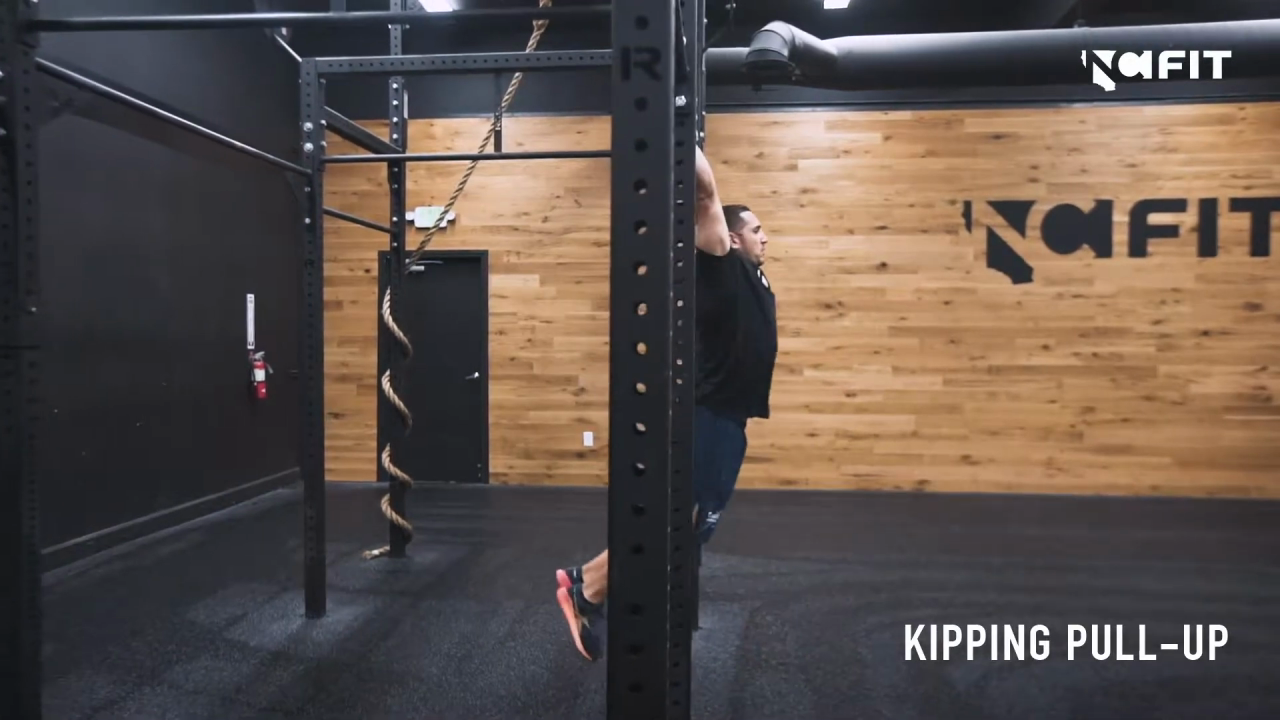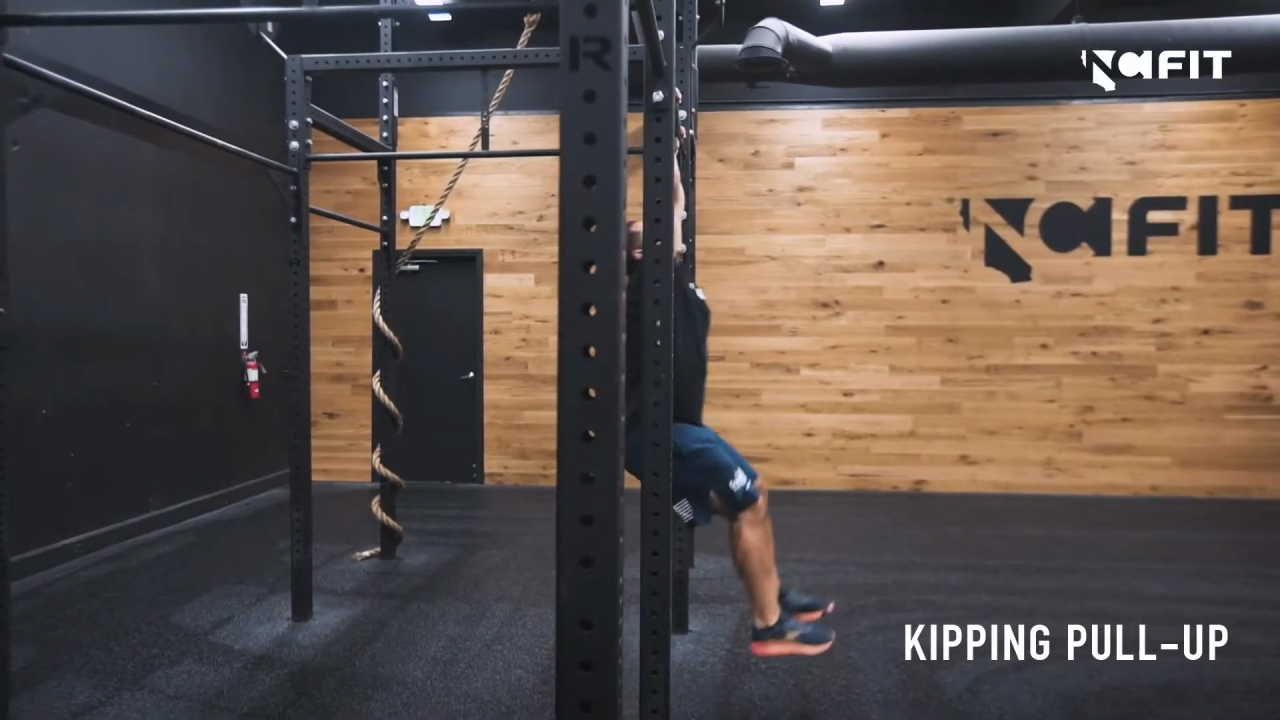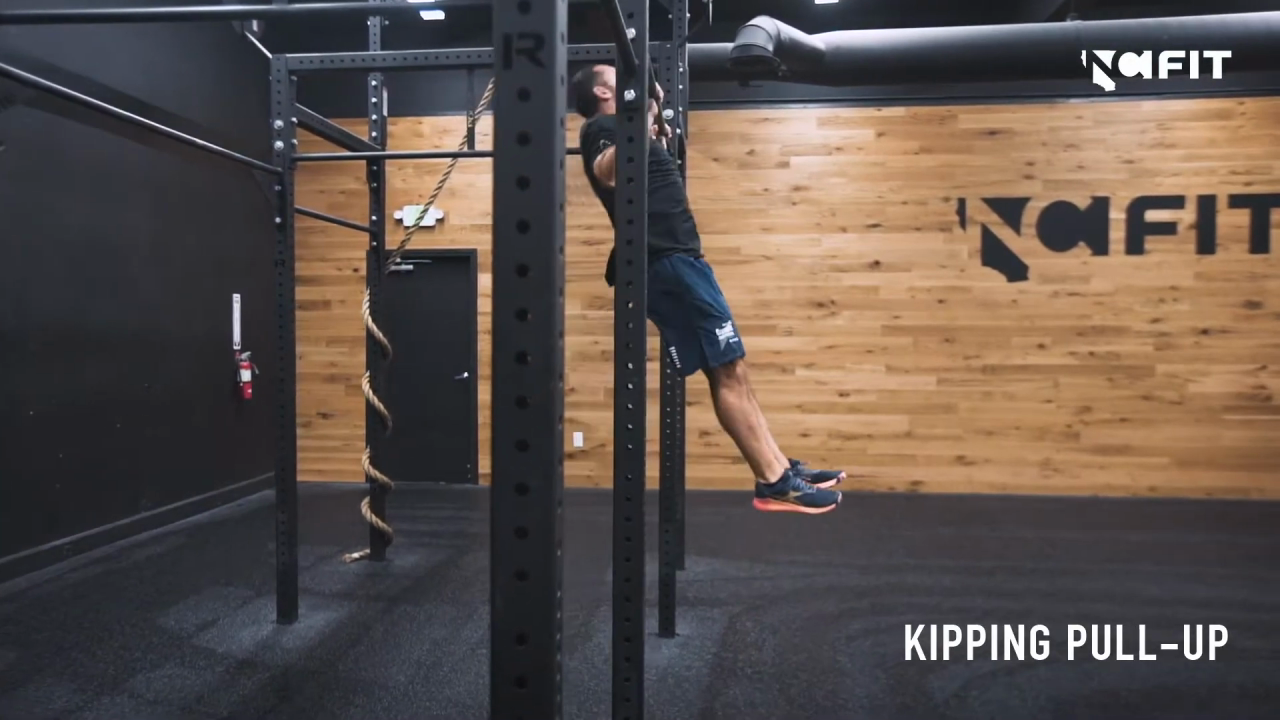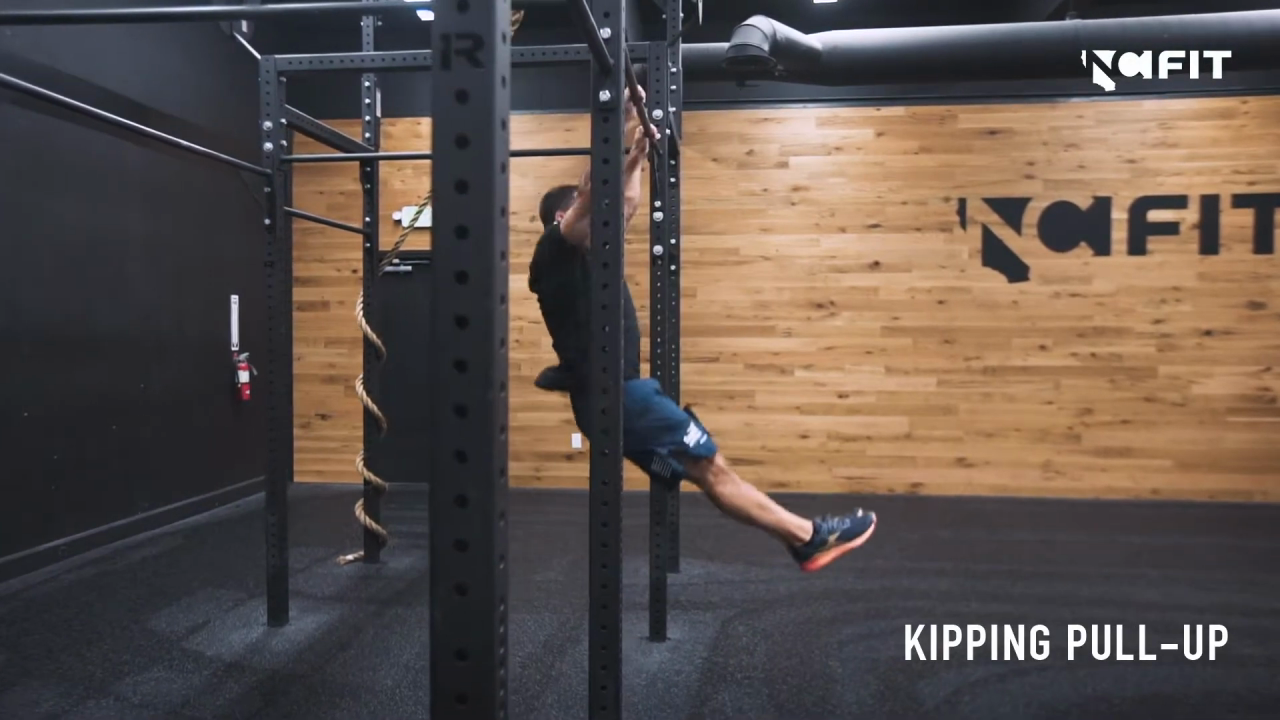
dt=0.4s
person 1, frame 1
left shoulder: (745, 277)
right shoulder: (725, 270)
left elbow: (707, 198)
right elbow: (706, 196)
right wrist: (688, 151)
left hip: (724, 419)
right hip: (711, 417)
left knee: (692, 526)
right ankle: (585, 593)
person 1, frame 2
left shoulder: (670, 279)
left elbow: (673, 209)
right elbow: (665, 209)
left hip: (671, 427)
left knee: (751, 501)
right knee: (750, 506)
left ankle: (777, 598)
right ankle: (770, 625)
person 1, frame 3
left shoulder: (617, 134)
right shoulder: (604, 128)
right elbow: (610, 171)
left wrist: (651, 126)
right wrist: (644, 116)
left hip: (675, 260)
right hip: (670, 260)
left knee: (730, 371)
right knee: (729, 372)
left ankle: (783, 470)
right ankle: (774, 481)
person 1, frame 4
left shoulder: (583, 255)
right shoulder: (557, 253)
left elbow: (626, 204)
right elbow: (594, 194)
left wrist: (638, 153)
right wrist: (626, 127)
left hip: (620, 386)
left knee: (709, 464)
right knee: (711, 466)
left ankle: (804, 535)
right ankle: (811, 538)
